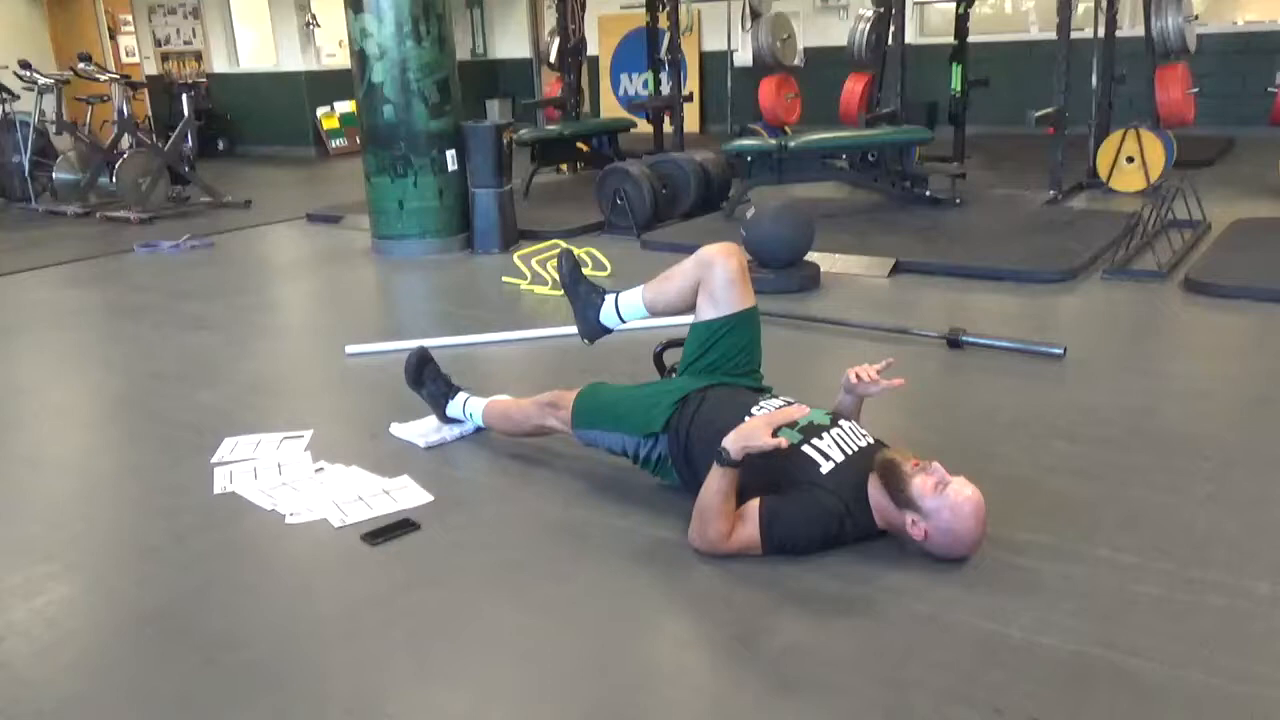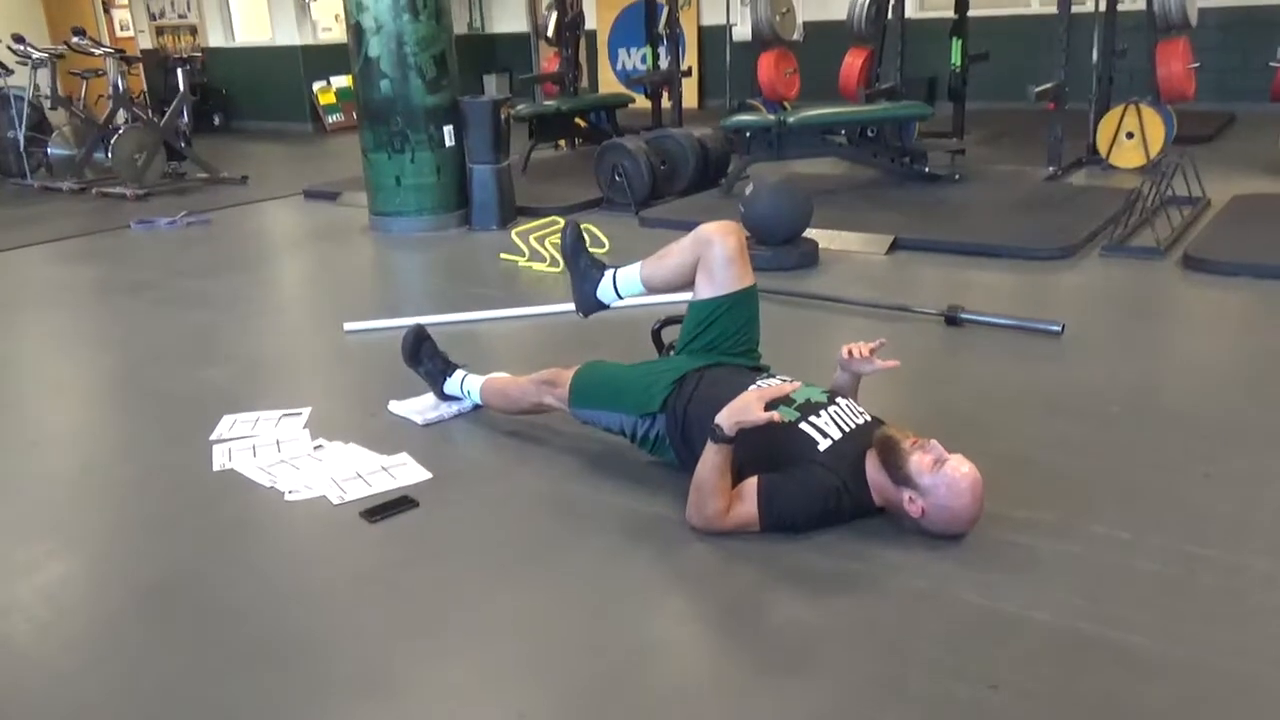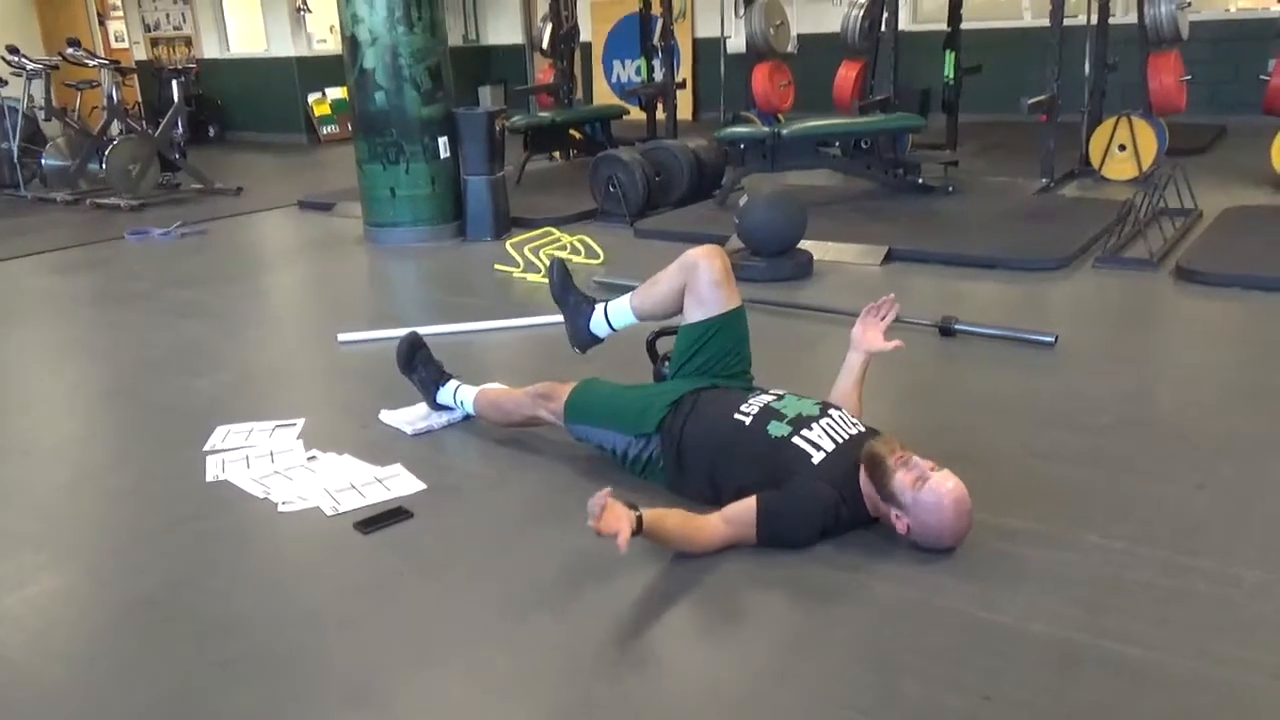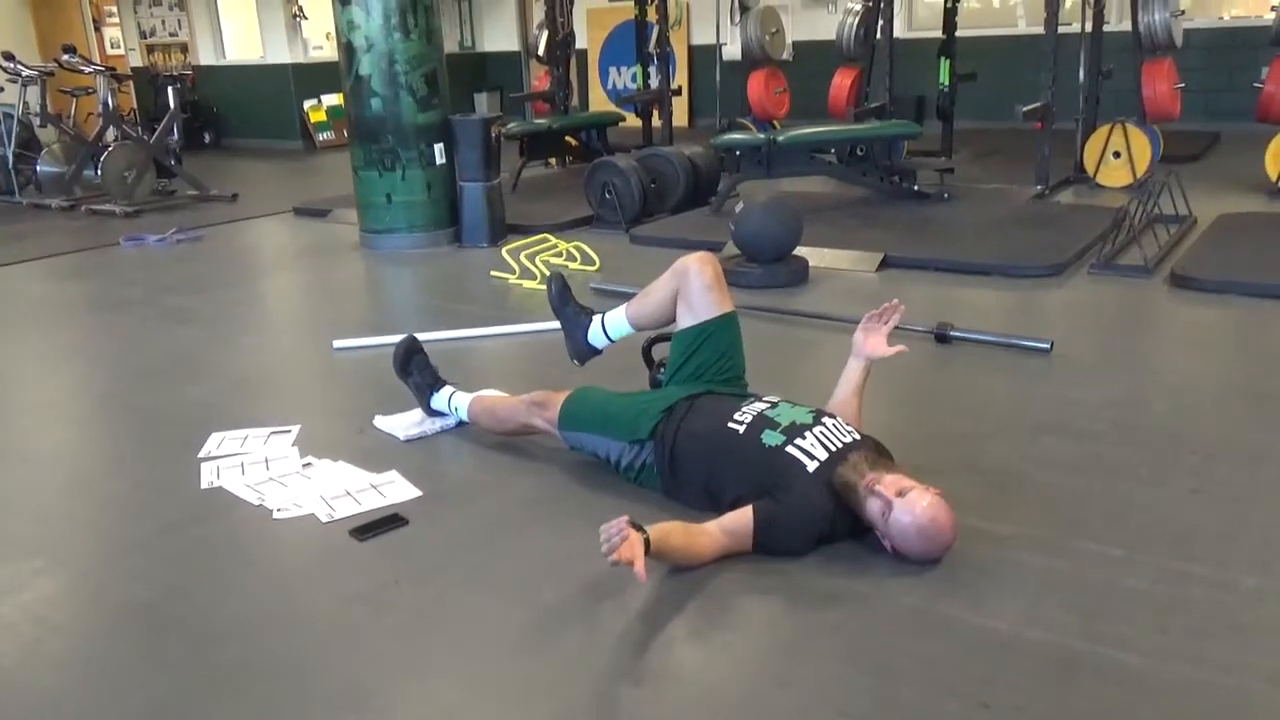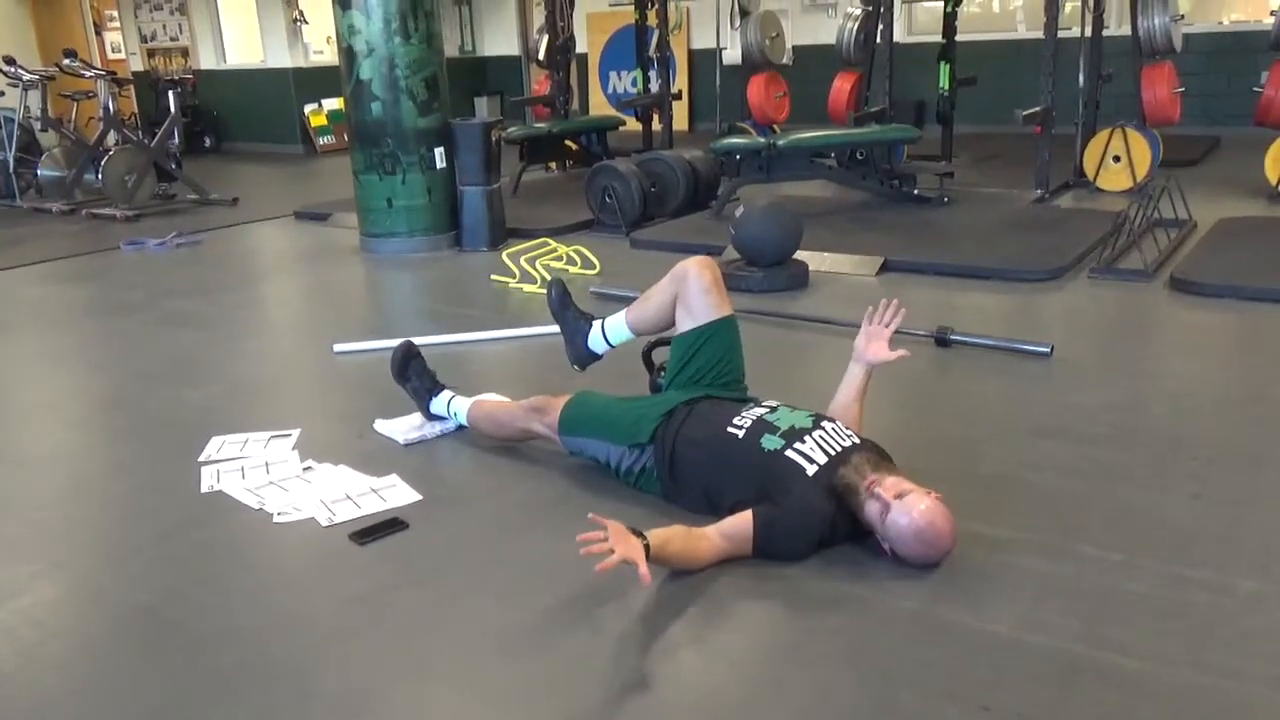
dt=0.7s
person 1, frame 1
left shoulder: (827, 515)
right shoulder: (882, 467)
left elbow: (709, 536)
left wrist: (733, 449)
right wrist: (852, 394)
left hip: (679, 423)
right hip: (735, 390)
left knee: (553, 407)
right knee: (722, 259)
left ankle: (459, 405)
right ankle: (604, 311)
person 1, frame 2
left shoulder: (824, 493)
right shoulder: (880, 443)
left elbow: (707, 515)
left wrist: (725, 427)
right wrist: (849, 374)
left hip: (677, 402)
right hip: (732, 371)
left knee: (550, 386)
right knee: (720, 239)
left ankle: (459, 384)
right ankle: (604, 286)
person 1, frame 3
left shoulder: (816, 506)
right shoulder: (879, 456)
left elbow: (708, 532)
left wrist: (637, 522)
right wrist: (858, 353)
left hip: (671, 430)
right hip: (726, 394)
left knee: (545, 400)
right knee: (705, 262)
left ankle: (451, 393)
right ankle: (595, 321)
person 1, frame 4
left shoulder: (809, 515)
right shoulder: (873, 459)
left elbow: (706, 541)
left wrist: (644, 540)
right wrist: (861, 359)
left hip: (663, 438)
right hip: (720, 399)
left knee: (540, 408)
right knee: (698, 269)
left ankle: (448, 402)
right ankle: (593, 332)
person 1, frame 5
left shoulder: (810, 518)
right shoulder: (874, 465)
left elbow: (707, 544)
left wrist: (643, 545)
right wrist: (862, 363)
left hip: (663, 442)
right hip: (721, 404)
left knee: (539, 412)
right knee: (697, 272)
left ankle: (445, 404)
right ankle: (593, 337)
